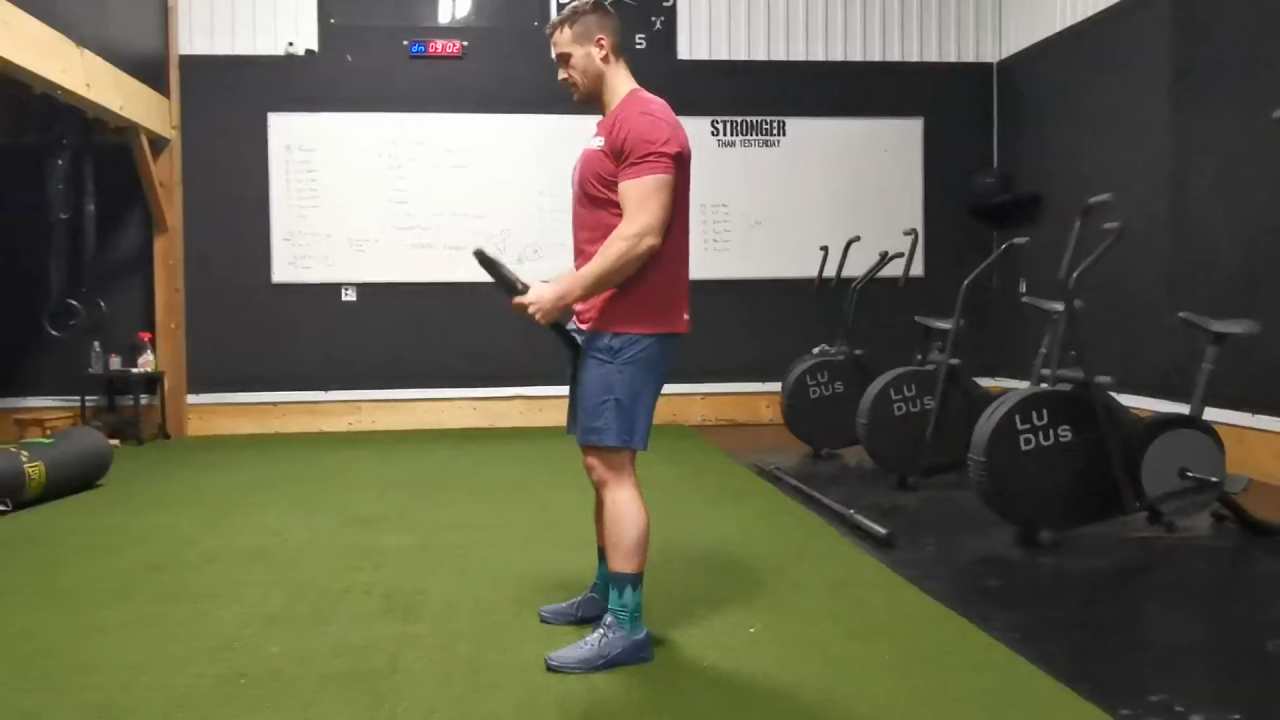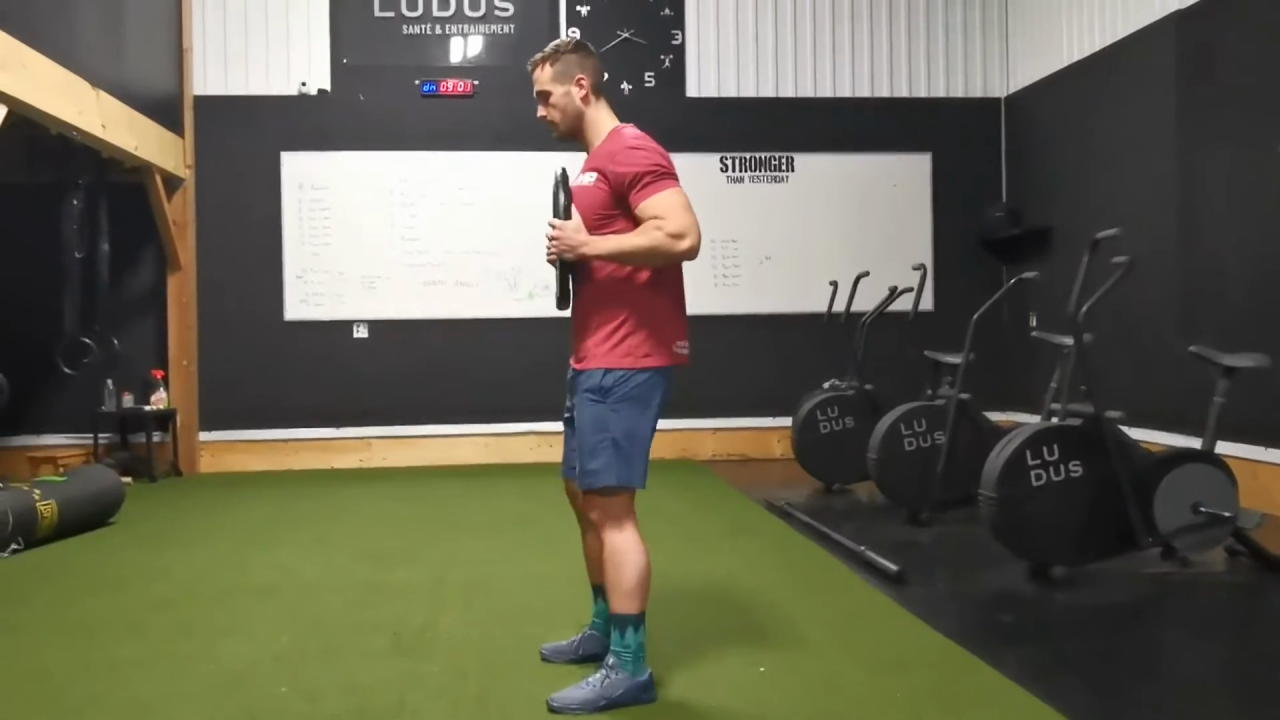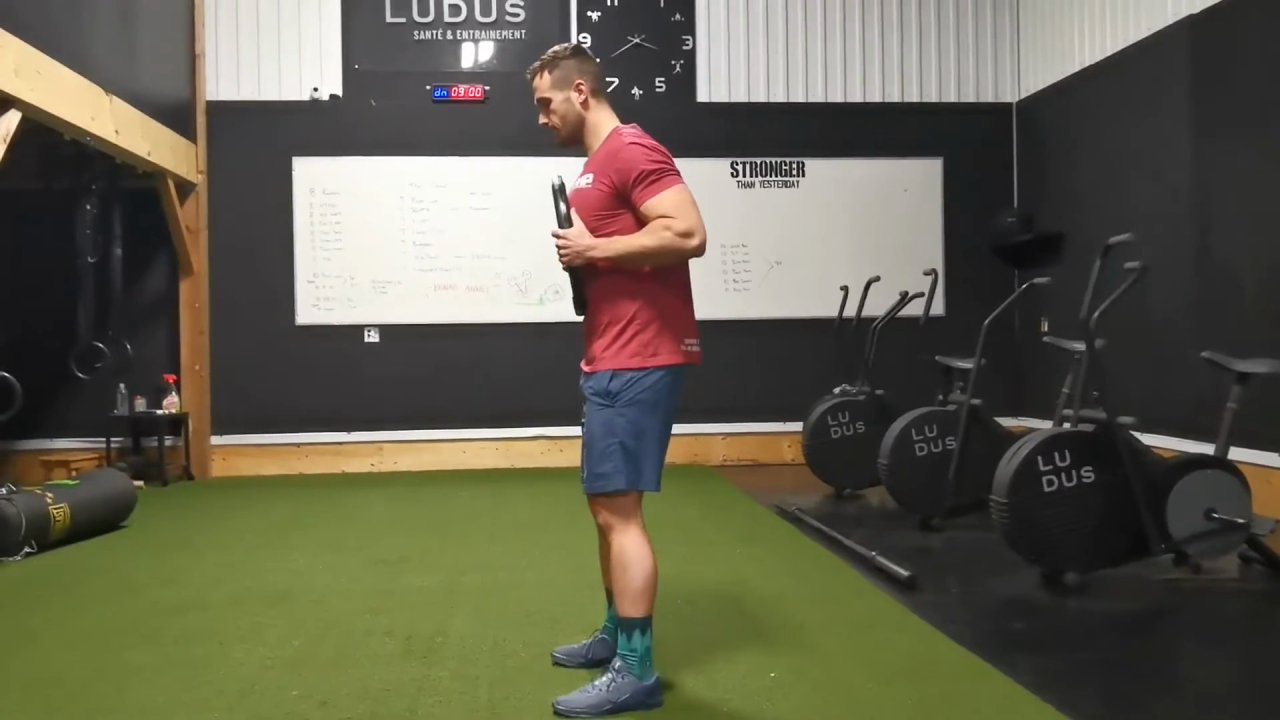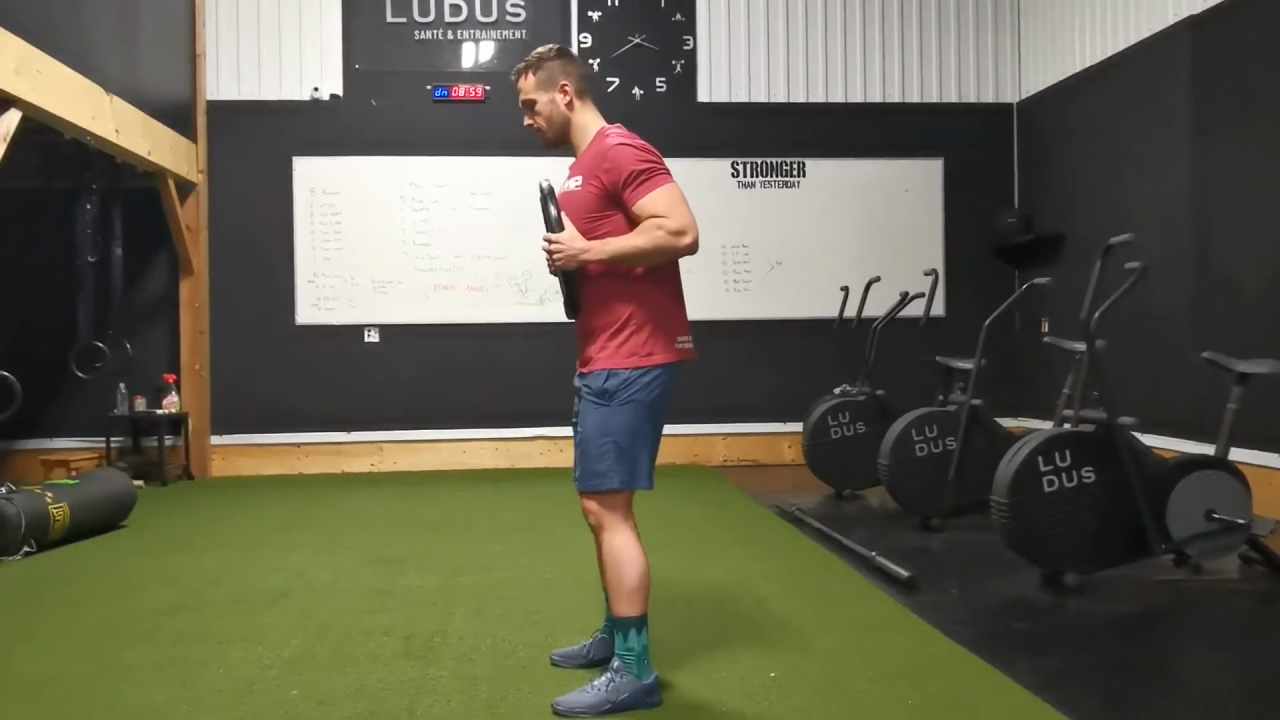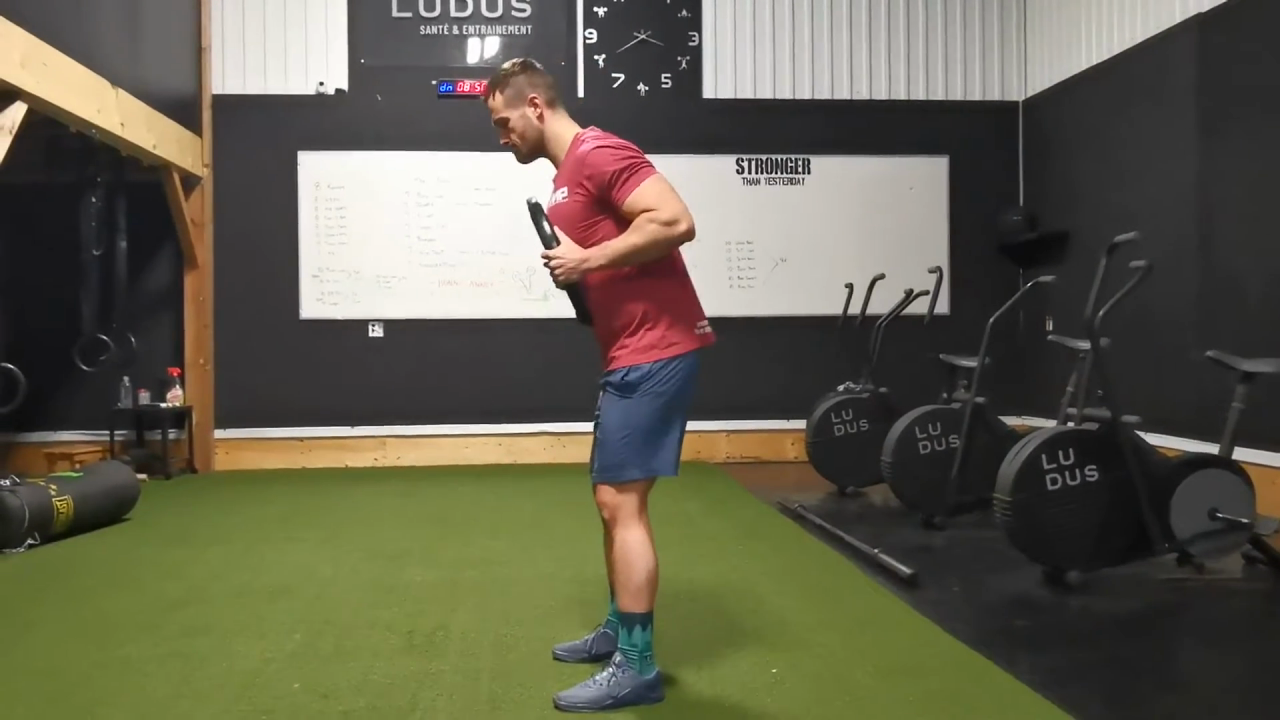
dt=1s
person 1, frame 1
left shoulder: (644, 122)
right shoulder: (613, 126)
left elbow: (641, 236)
left wrist: (561, 294)
right wrist: (566, 290)
left hip: (630, 327)
right hip: (605, 323)
left knee: (611, 467)
right knee: (599, 462)
left ankle: (626, 626)
right ankle: (607, 591)
person 1, frame 2
left shoulder: (630, 152)
right shoulder: (595, 162)
left elbow: (681, 237)
left wrist: (587, 245)
right wrist: (572, 250)
left hip: (628, 359)
right hip: (598, 357)
left knee: (607, 507)
right knee: (588, 500)
right ankle: (606, 630)
person 1, frame 3
left shoulder: (632, 151)
right shoulder: (598, 165)
left elbow: (688, 234)
left wrist: (595, 248)
right wrist: (581, 252)
left hip: (638, 360)
right hip: (612, 357)
left knee: (618, 510)
right knee: (606, 503)
right ankle: (615, 634)
person 1, frame 4
left shoulder: (621, 152)
right shoulder: (583, 165)
left elbow: (681, 232)
left wrist: (587, 251)
right wrist: (571, 256)
left hip: (631, 359)
right hip: (605, 357)
left knee: (606, 508)
right knee: (604, 504)
right ankle: (615, 636)
person 1, frame 5
left shoulder: (598, 155)
right shoulder: (568, 176)
left elbow: (675, 221)
left wrist: (587, 261)
right wrist: (575, 265)
left hip: (656, 352)
right hip: (631, 354)
left knee: (621, 502)
right knee: (613, 499)
left ankle: (636, 667)
right ankle: (618, 630)
